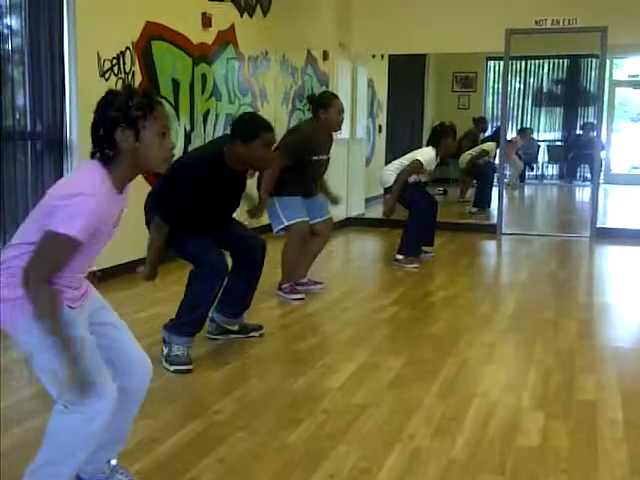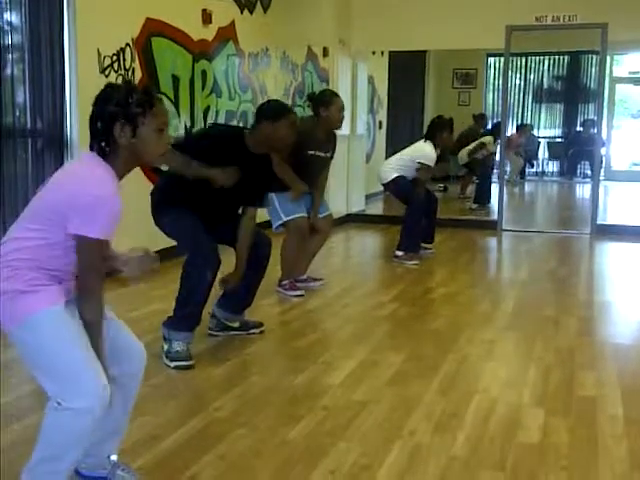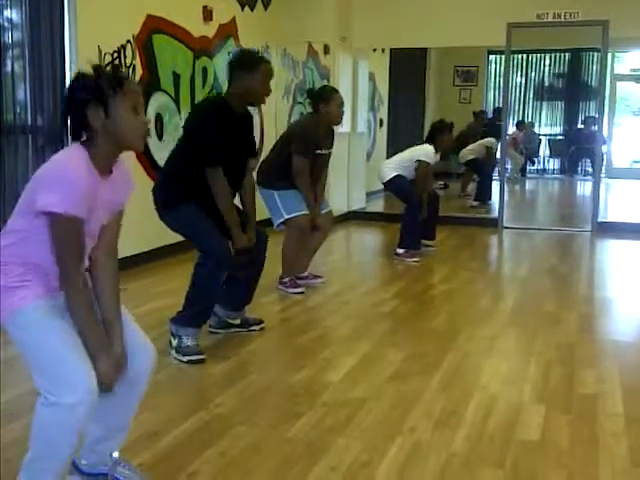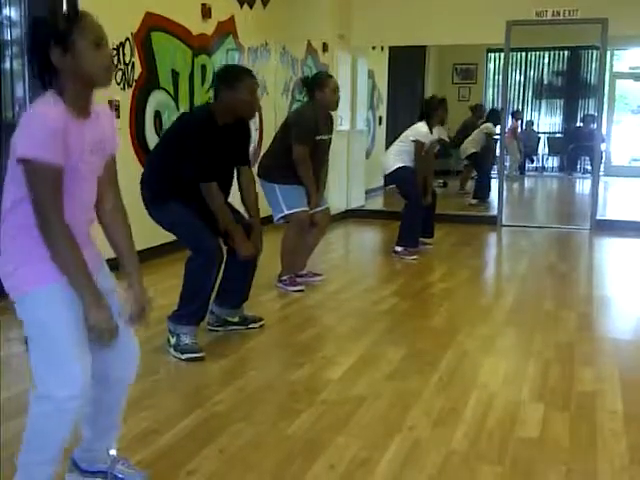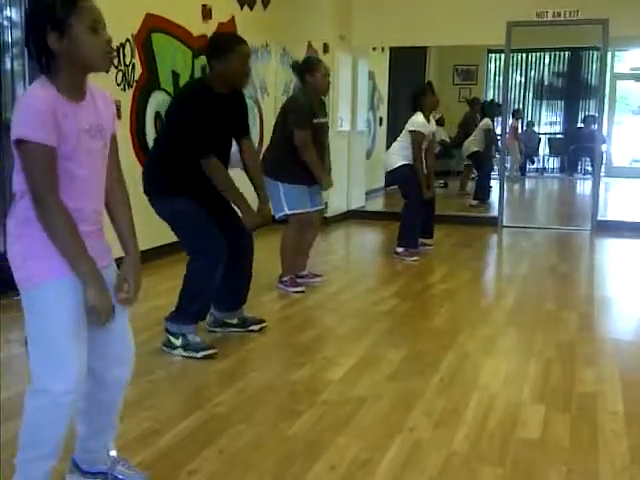
dt=0.5s
person 1, frame 1
left shoulder: (115, 181)
right shoulder: (89, 196)
right elbow: (34, 278)
right wrist: (70, 354)
left hip: (72, 291)
left knee: (134, 370)
right knee: (95, 395)
person 1, frame 2
left shoulder: (97, 171)
right shoulder: (99, 191)
right elbow: (89, 285)
left wrist: (121, 260)
right wrist: (97, 356)
left hip: (56, 285)
left knee: (127, 357)
right knee: (87, 392)
person 1, frame 3
left shoulder: (119, 175)
right shoulder: (68, 174)
left elbow: (103, 257)
right elbow: (71, 273)
left wrist: (115, 339)
right wrist: (98, 351)
left hip: (65, 284)
left knee: (138, 357)
right knee: (76, 387)
person 1, frame 4
left shoulder: (101, 118)
right shoulder: (44, 121)
left elbow: (109, 201)
right elbow: (49, 221)
left wrist: (134, 279)
right wrist: (93, 300)
left hip: (80, 254)
left knee: (119, 355)
right knee: (67, 383)
person 1, frame 5
left shoulder: (101, 102)
right shoulder: (38, 104)
left elbow: (113, 185)
right elbow: (47, 203)
left wrist: (131, 258)
right wrist: (90, 280)
left hip: (90, 250)
right hip: (48, 258)
left knee: (114, 361)
right knee: (61, 378)
person 2, frame 1
left shoulder: (237, 159)
right shoulder: (203, 170)
right elbow: (164, 220)
right wrist: (151, 266)
left hip: (208, 216)
right hip: (168, 216)
left knee: (252, 247)
right knee: (213, 265)
left ankle: (225, 319)
right ankle: (176, 339)
person 2, frame 2
left shoulder: (264, 164)
right shoulder: (221, 137)
left elbow: (249, 212)
left wrist: (241, 266)
left hip: (212, 207)
right hip: (174, 203)
left knee: (260, 244)
right knee: (205, 254)
left ankle: (227, 316)
right ankle: (176, 334)
person 2, frame 3
left shoulder: (245, 119)
right shoulder: (211, 113)
left elbow: (246, 175)
right elbow: (215, 177)
left wrist: (250, 227)
right wrist: (235, 233)
left hip: (207, 195)
right hip: (177, 197)
left knee: (256, 240)
right knee: (218, 251)
left ankle: (227, 313)
right ankle: (184, 330)
person 2, frame 4
left shoulder: (239, 125)
right shoulder: (197, 128)
left elbow: (245, 175)
right elbow: (209, 189)
left wrist: (254, 228)
right wrist: (237, 237)
left hip: (200, 193)
right hip: (166, 194)
left knee: (248, 241)
right knee: (207, 249)
left ankle: (225, 312)
right ankle: (181, 329)
person 2, frame 5
left shoulder: (234, 97)
right shoulder: (194, 101)
left elbow: (246, 147)
right elbow: (209, 162)
left wrist: (263, 198)
right wrist: (243, 208)
left hip: (204, 186)
right hip: (169, 185)
left knee: (239, 240)
right knee: (211, 249)
left ankle: (225, 313)
right ankle: (179, 330)
person 3, frame 1
left shoulder: (327, 137)
right shoulder: (303, 135)
right elbow: (274, 166)
left wrist: (327, 193)
right wrist: (263, 201)
left hip: (305, 189)
right hip: (281, 189)
left knee: (323, 228)
right knee: (300, 231)
left ankle: (299, 278)
right ankle: (285, 284)
person 3, frame 2
left shoulder: (330, 137)
right shoulder: (302, 130)
left elbow: (322, 173)
left wrist: (316, 207)
right wrist: (295, 184)
left hip: (306, 187)
left knee: (323, 225)
right knee: (299, 227)
left ankle: (300, 275)
right ankle: (285, 281)
person 3, frame 3
left shoulder: (328, 132)
right shoulder: (305, 130)
left elbow: (322, 170)
right elbow: (300, 173)
left wrist: (318, 203)
right wrist: (311, 205)
left hip: (302, 183)
right hip: (276, 181)
left knee: (324, 221)
right knee: (300, 224)
left ankle: (300, 272)
right ankle: (286, 278)
person 3, frame 4
left shoulder: (327, 119)
right shoulder: (304, 118)
left elbow: (323, 158)
right elbow: (301, 159)
left wrist: (320, 191)
right wrist: (312, 192)
left hip: (302, 176)
right hip: (278, 174)
left knee: (321, 218)
right knee: (299, 220)
left ankle: (299, 270)
right ankle: (285, 276)
person 3, frame 5
left shoulder: (319, 103)
right shoulder: (299, 103)
left elbow: (322, 141)
right elbow: (303, 145)
left wrist: (326, 173)
right wrist: (322, 175)
left hip: (305, 173)
right hip: (283, 171)
left knee: (314, 220)
right knee: (298, 220)
left ankle: (300, 271)
right ankle: (285, 276)
person 4, frame 1
left shoulder: (435, 154)
right shoulder: (429, 155)
left elbow: (414, 174)
right elbow: (402, 175)
right wrist: (392, 200)
left hip: (408, 179)
right hip: (391, 177)
left knee: (431, 204)
right knee: (420, 208)
left ankle: (422, 246)
right ankle: (404, 255)
person 4, frame 2
left shoulder: (428, 145)
right shoulder: (429, 152)
left elbow: (421, 180)
right elbow: (421, 182)
right wrist: (419, 204)
left hip: (404, 174)
right hip: (391, 174)
left knee: (431, 200)
right knee: (418, 204)
left ankle: (422, 242)
right ankle: (403, 252)
person 4, frame 3
left shoulder: (434, 152)
right shoulder: (428, 152)
left elbow: (427, 181)
right elbow: (419, 183)
left wrist: (424, 208)
right wrist: (421, 207)
left hip: (404, 175)
right hip: (390, 173)
left knee: (432, 198)
right knee: (415, 203)
left ankle: (424, 239)
right ankle: (403, 249)
person 4, frame 4
left shoulder: (433, 131)
right shoulder: (422, 130)
left elbow: (429, 162)
right elbow: (419, 163)
left wrist: (429, 190)
right wrist: (422, 193)
left hip: (407, 165)
right hip: (395, 165)
left knee: (429, 197)
right knee: (416, 200)
left ankle: (422, 237)
right ankle: (402, 247)
person 4, frame 5
left shoulder: (430, 122)
right shoulder: (418, 122)
left elbow: (429, 154)
right elbow: (417, 156)
left wrist: (431, 183)
right wrist: (423, 187)
left hip: (408, 163)
right hip: (398, 163)
left knee: (428, 197)
right knee: (416, 200)
left ankle: (421, 238)
right ankle: (403, 247)
